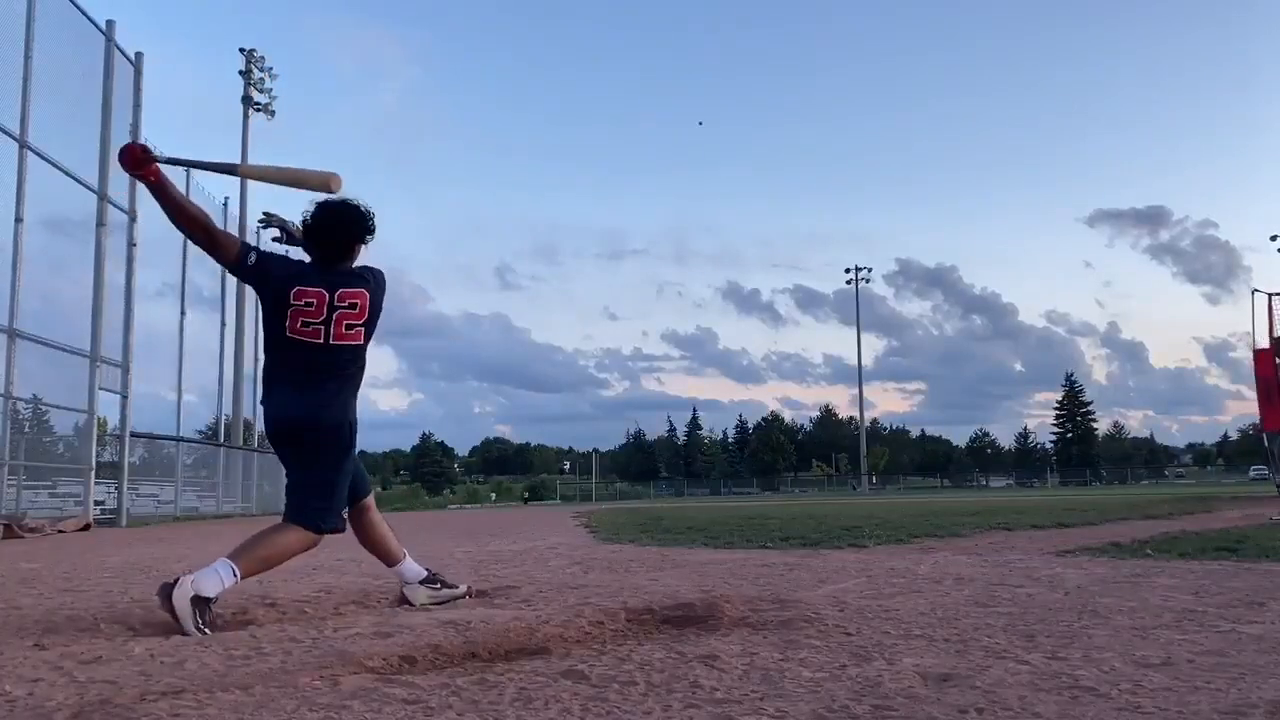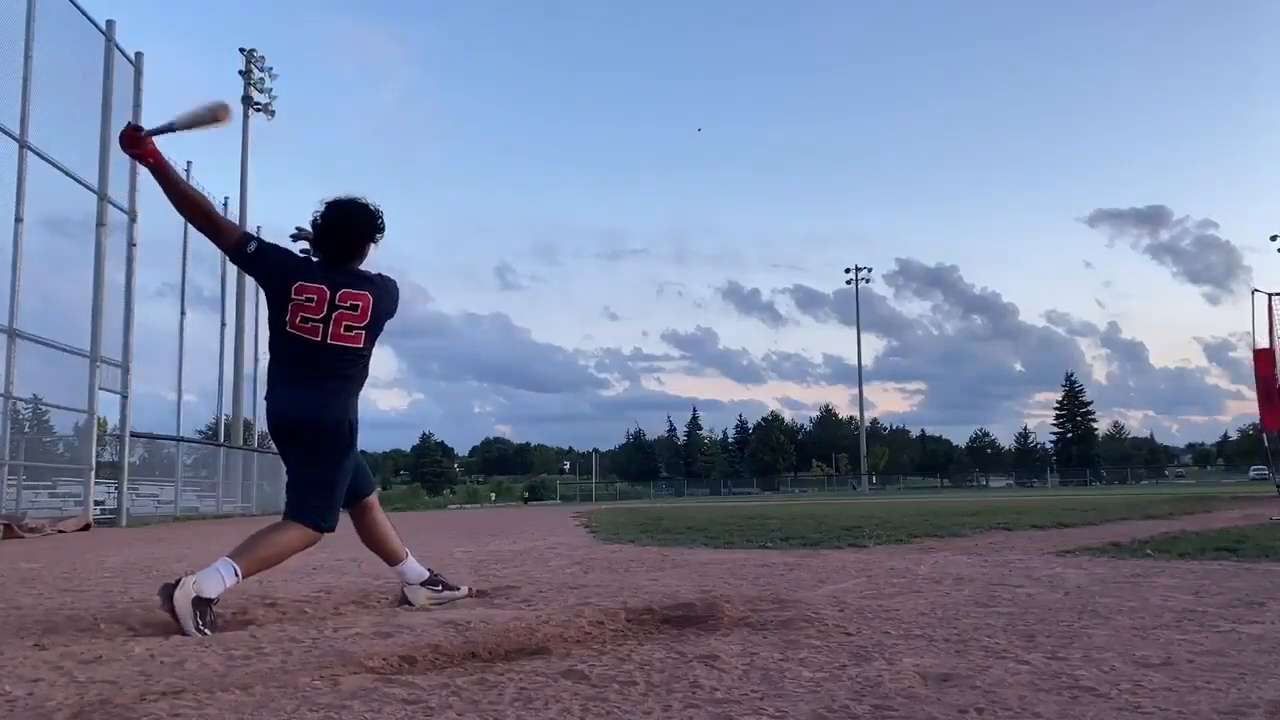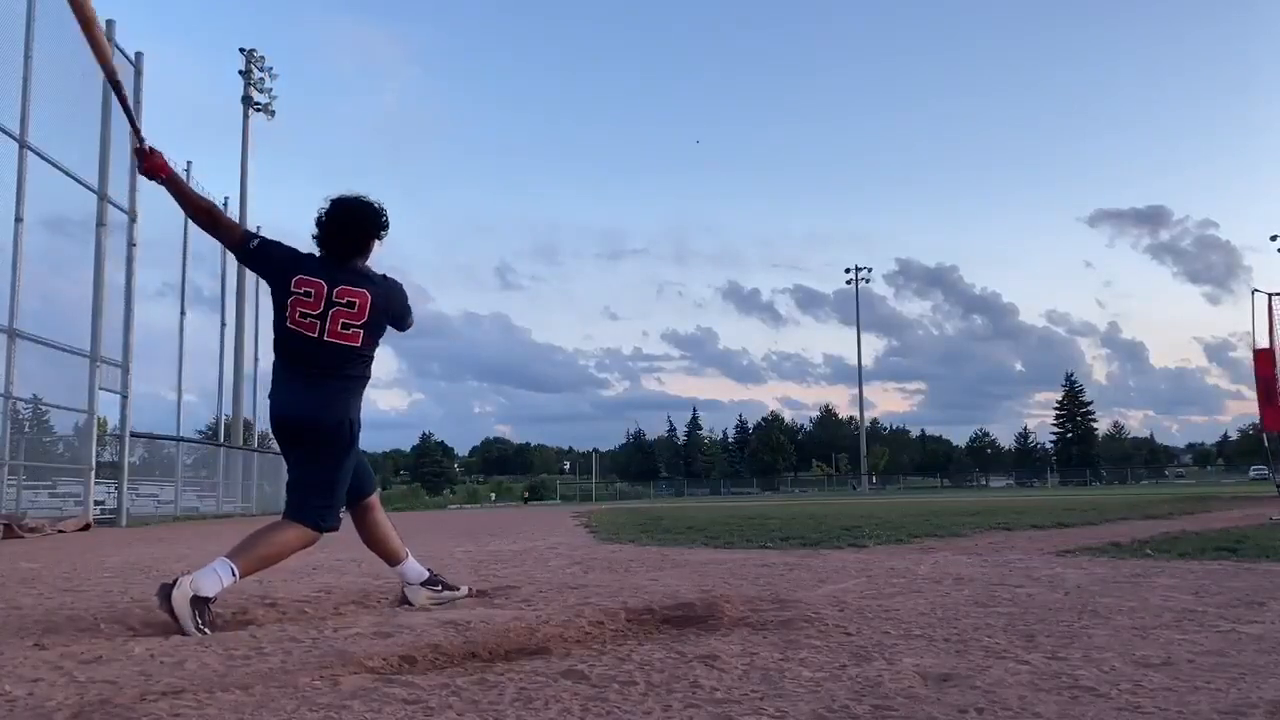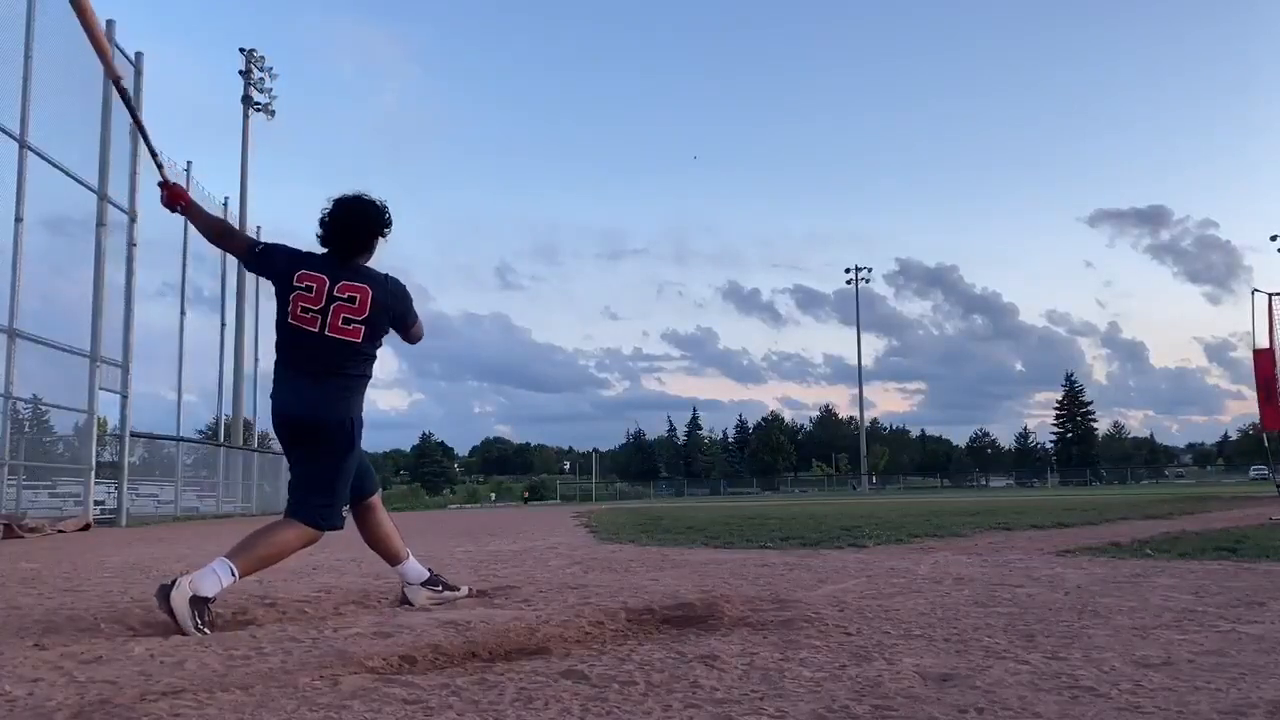
dt=0.2s
person 1, frame 1
left shoulder: (280, 275)
right shoulder: (373, 284)
left elbow: (208, 235)
left wrist: (150, 176)
right wrist: (296, 233)
left hip: (283, 416)
right hip: (329, 421)
left knee: (360, 501)
right knee: (308, 524)
left ankle: (417, 580)
right ankle: (199, 587)
person 1, frame 2
left shoulder: (286, 270)
right shoulder: (384, 291)
left elbow: (211, 221)
left wrist: (152, 160)
right wrist: (342, 251)
left hip: (285, 413)
right hip: (331, 420)
left knee: (363, 499)
right knee: (307, 522)
left ankle: (419, 581)
right ankle: (201, 586)
person 1, frame 3
left shoulder: (289, 266)
right shoulder: (387, 292)
left elbow: (218, 224)
right elbow: (405, 321)
left wrist: (164, 175)
left hip: (288, 410)
right hip: (333, 418)
left knee: (365, 499)
right knee: (307, 521)
left ankle: (419, 581)
right ankle: (199, 586)
person 1, frame 4
left shoulder: (292, 265)
right shoulder: (388, 290)
left elbow: (229, 237)
right elbow: (415, 334)
left wrist: (183, 203)
left hip: (289, 408)
right hip: (334, 417)
left knee: (366, 497)
right knee: (308, 521)
left ankle: (419, 582)
right ankle: (199, 585)
